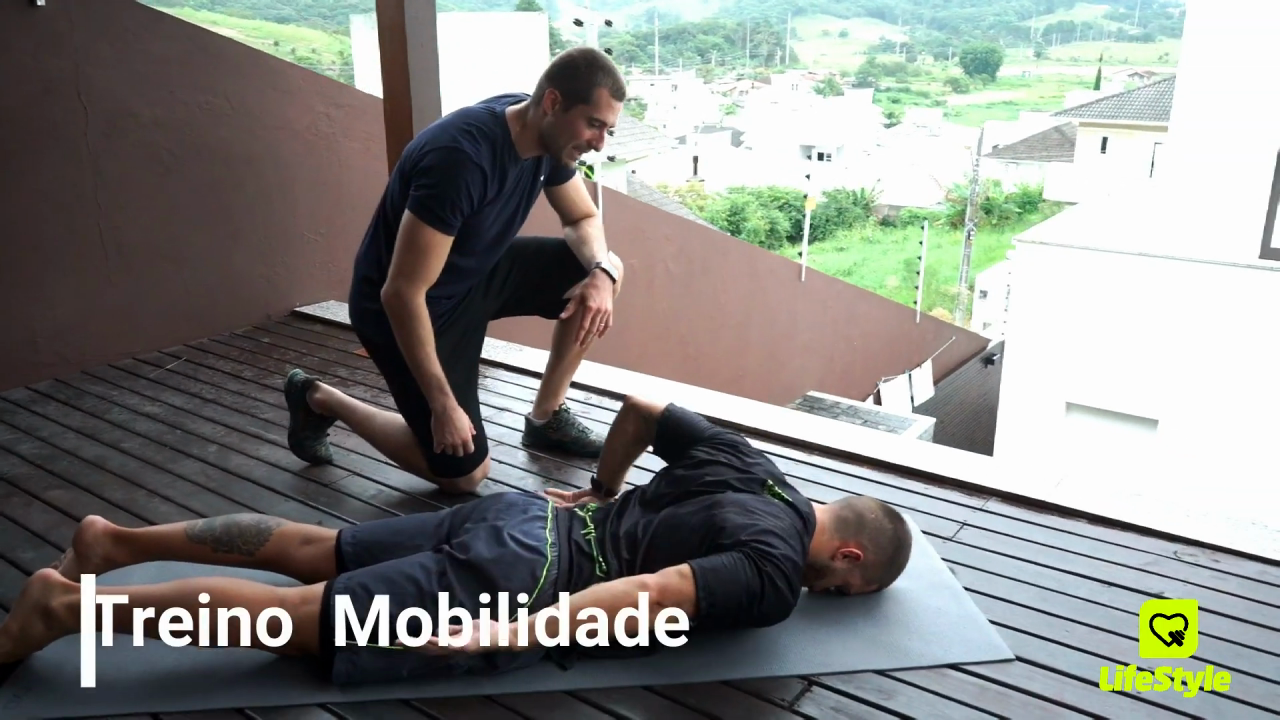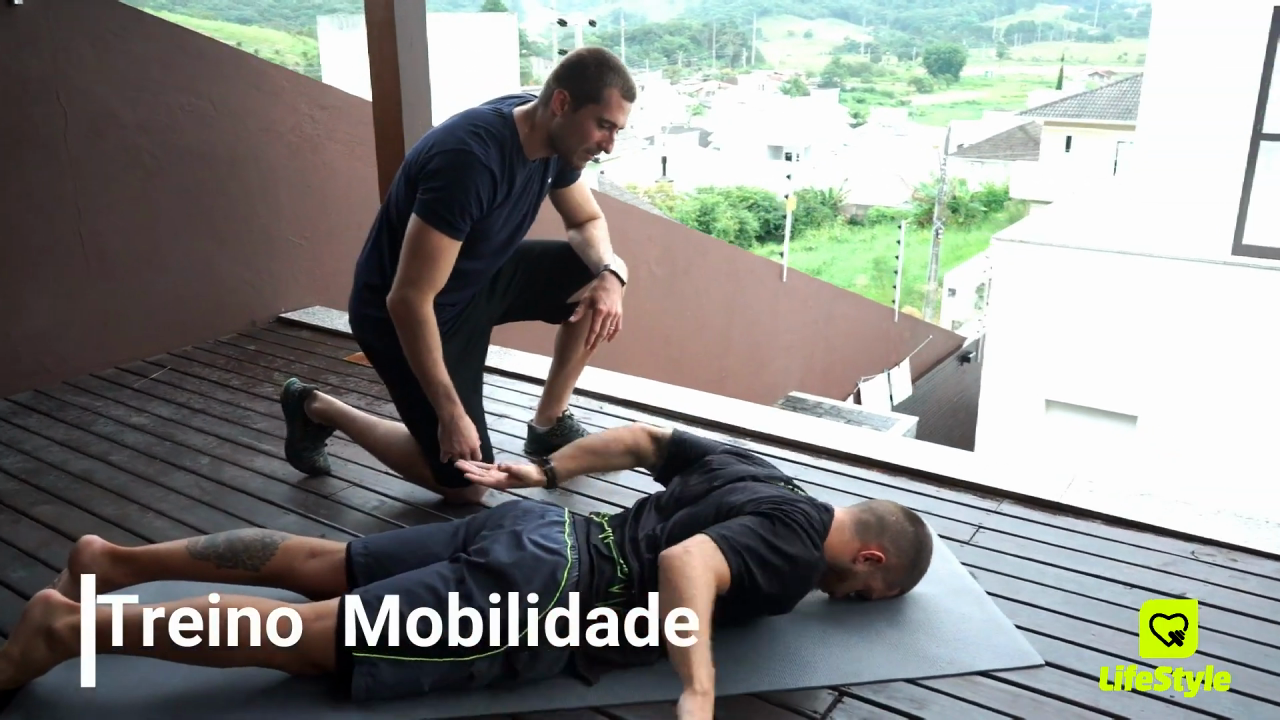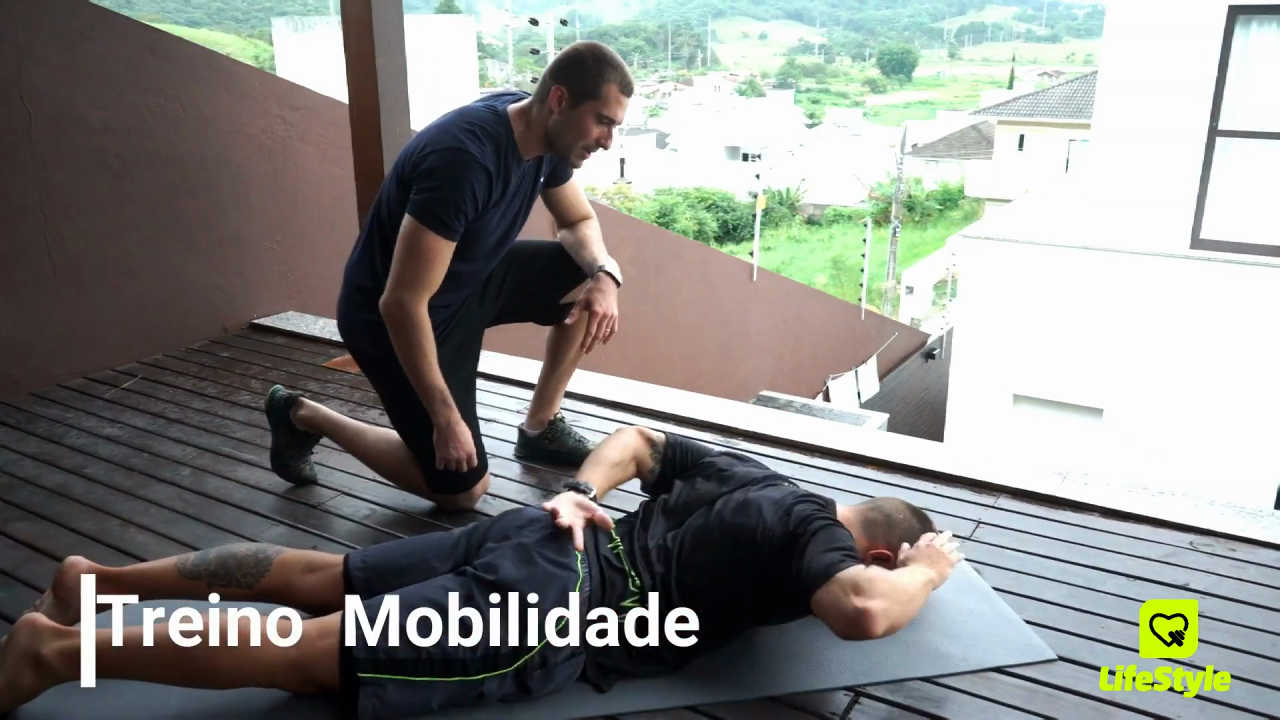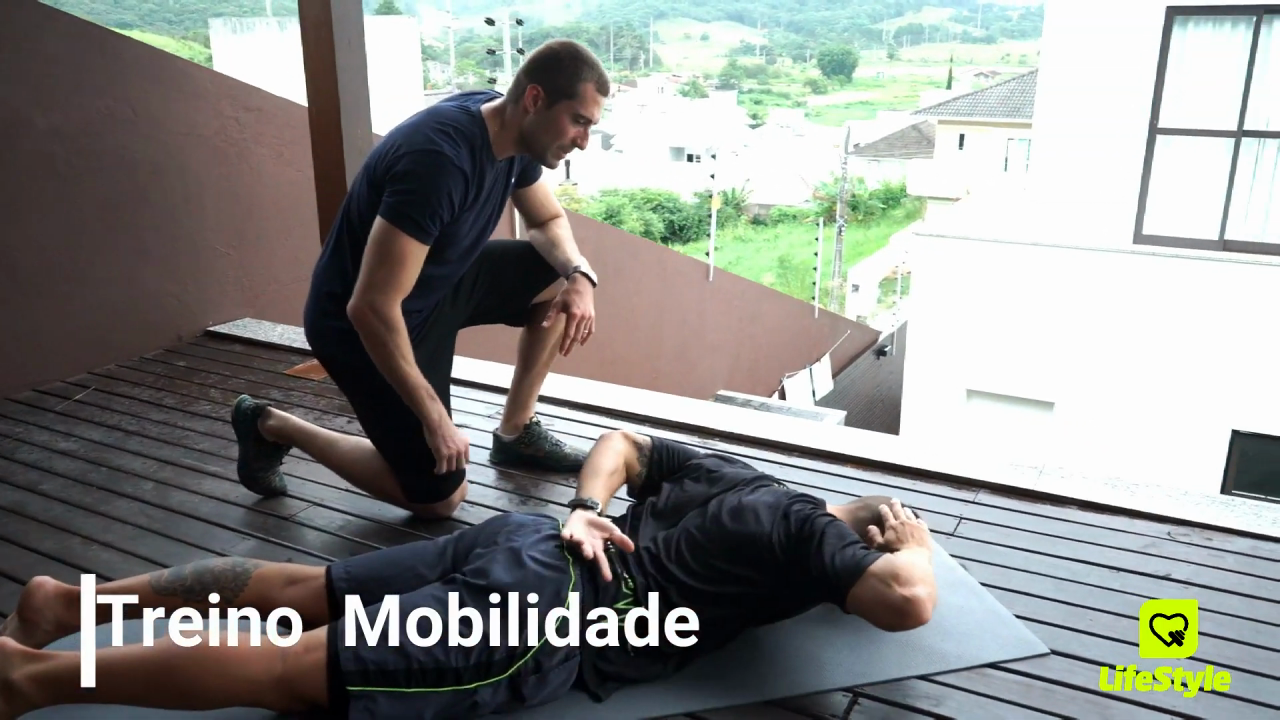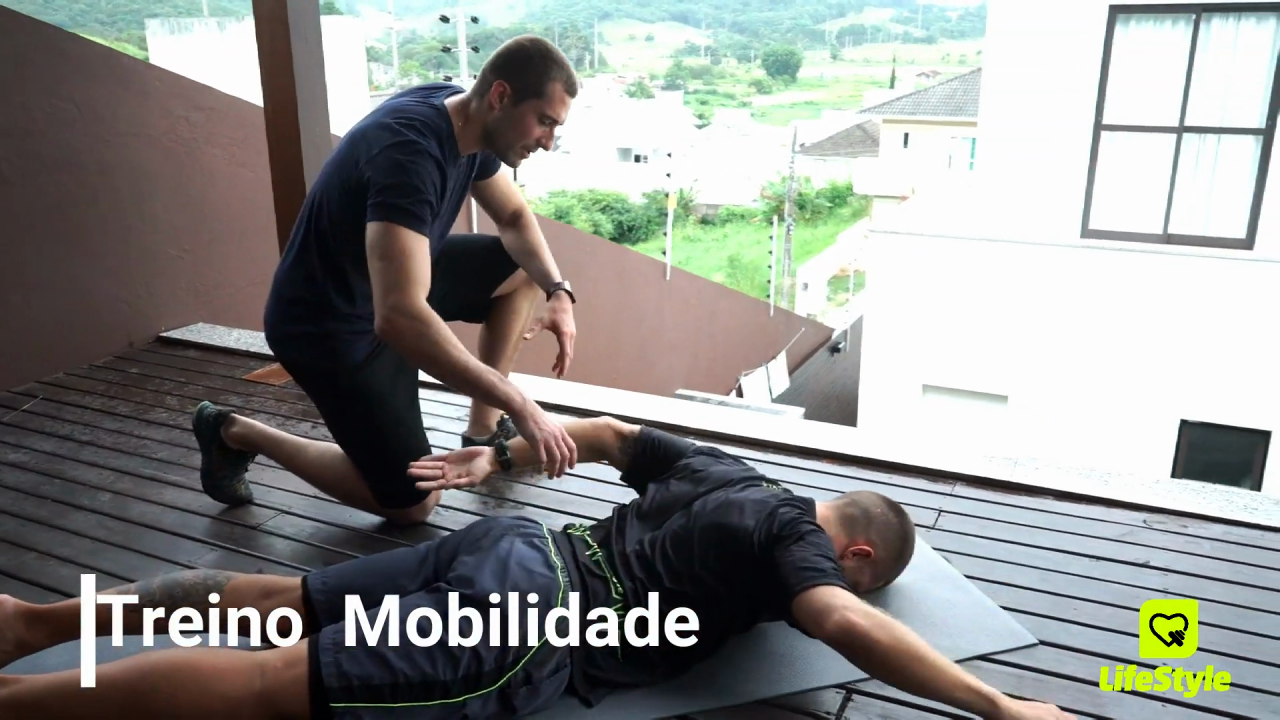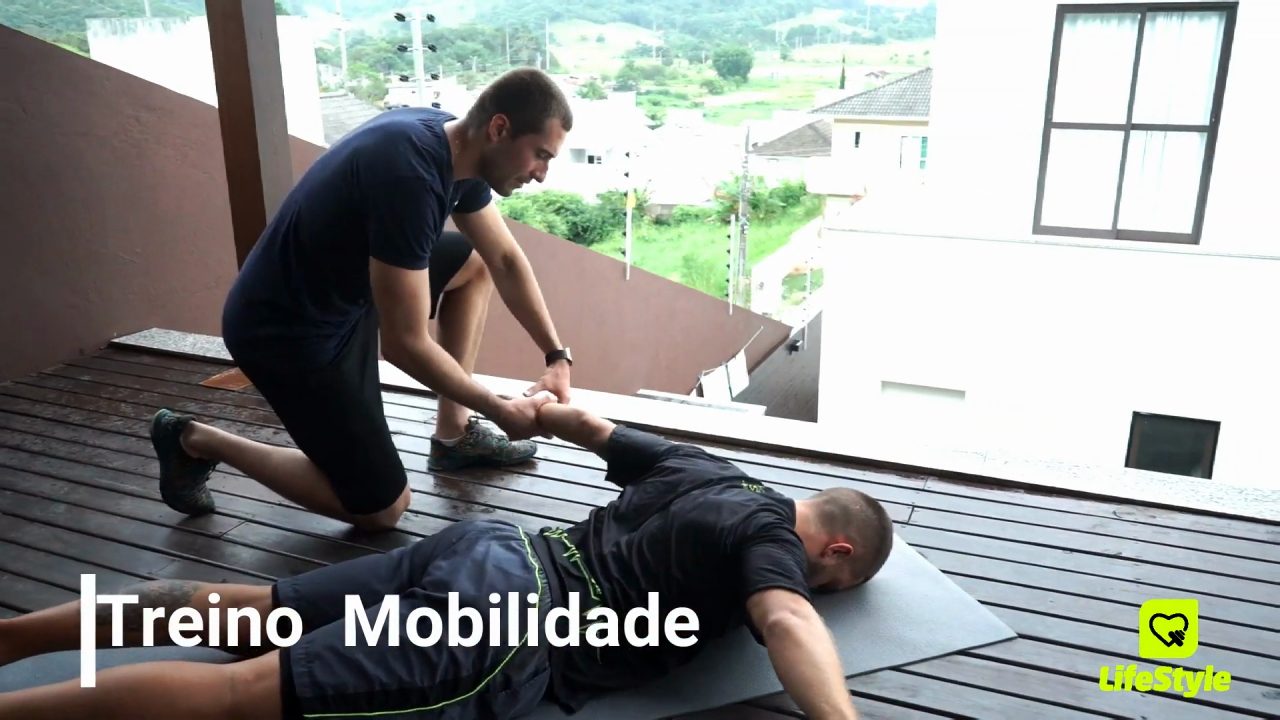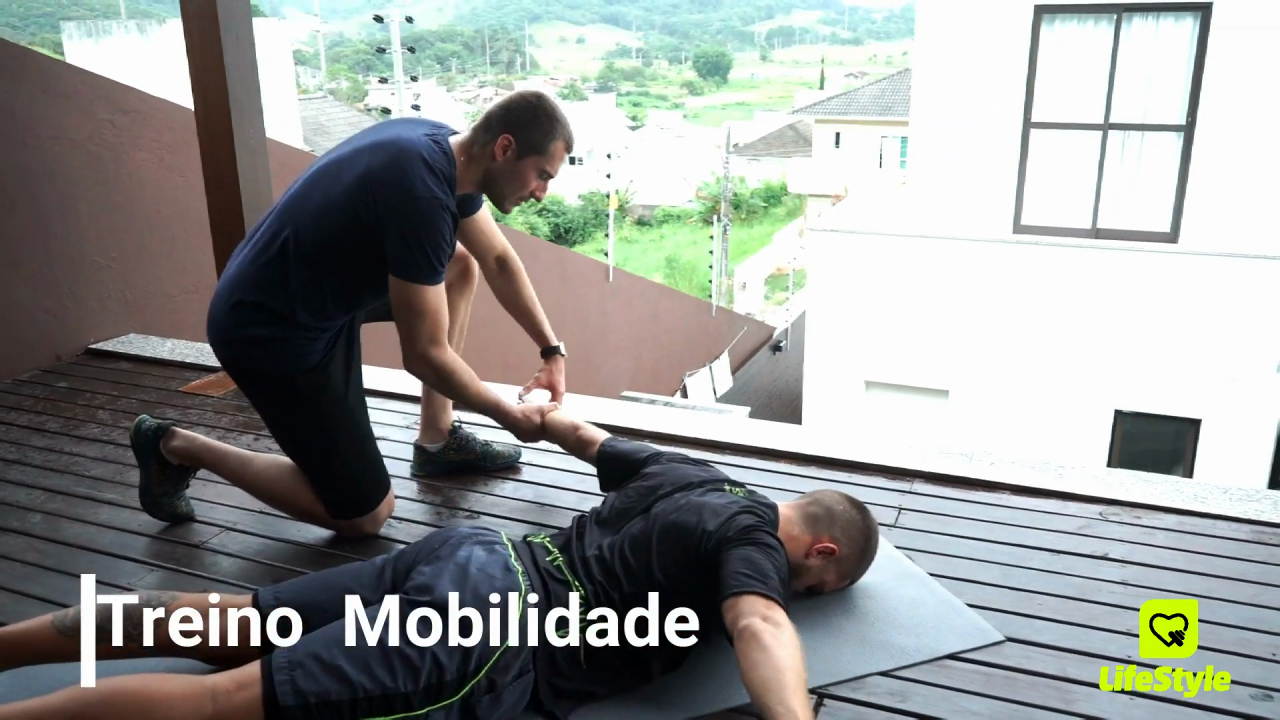
dt=0.4s
person 1, frame 1
left shoulder: (749, 463)
right shoulder: (775, 573)
left elbow: (638, 408)
right elbow: (653, 598)
right wrist: (517, 637)
left hip: (516, 522)
right hip: (516, 580)
left knee: (308, 552)
right knee: (294, 617)
left ankle: (116, 539)
person 1, frame 2
left shoulder: (761, 474)
right shoulder: (798, 538)
left elbow: (640, 435)
right elbow: (681, 564)
left wrist: (544, 471)
left hip: (532, 532)
right hip: (535, 599)
left knee: (318, 565)
right knee: (304, 638)
left ankle: (112, 557)
person 1, frame 3
left shoulder: (755, 473)
right shoulder: (815, 531)
left elbow: (637, 436)
right elbow: (862, 612)
left wrist: (578, 494)
right wrist: (933, 567)
left hip: (526, 541)
right hip: (545, 617)
left knee: (314, 582)
left ankle: (102, 578)
person 1, frame 4
left shoulder: (745, 476)
right shoulder: (814, 535)
left elbow: (622, 445)
right elbow: (904, 600)
left wrist: (586, 508)
right wrist: (916, 548)
left hip: (517, 548)
right hip: (535, 626)
left knee: (297, 594)
person 1, frame 5
left shoulder: (729, 471)
right shoulder: (798, 537)
left elbow: (610, 434)
right elbow: (852, 629)
left wrist: (488, 455)
left hip: (507, 543)
right hip: (529, 627)
left knee: (268, 602)
person 1, frame 6
left shoulder: (704, 468)
right shoulder: (775, 540)
left elbow: (588, 424)
right elbow: (788, 623)
left wrist: (526, 412)
left hip: (482, 554)
right hip: (499, 638)
left knee: (237, 613)
person 1, frame 7
left shoulder: (692, 473)
right shoulder: (757, 542)
left elbow: (587, 438)
right elbow: (760, 630)
left wrist: (542, 417)
left hip: (467, 558)
right hip: (483, 640)
left knee: (220, 623)
person 2, frame 1
left shoulder: (547, 135)
right shoulder: (461, 157)
left elbow: (583, 219)
right elbow: (400, 293)
left wrist: (600, 272)
right wrist: (443, 406)
right hip: (403, 308)
left knee: (605, 270)
right knee: (464, 474)
left ankle: (546, 418)
right ankle: (320, 401)
person 2, frame 2
left shoulder: (552, 135)
right shoulder: (469, 159)
left elbow: (588, 222)
right elbow: (407, 300)
left wrist: (609, 273)
right wrist: (450, 414)
right hip: (403, 315)
left knee: (606, 275)
right knee: (468, 483)
left ankle: (549, 425)
right ankle: (318, 410)
person 2, frame 3
left shoulder: (542, 132)
right shoulder: (464, 158)
left elbow: (580, 222)
right elbow: (401, 302)
left wrist: (604, 274)
right wrist: (446, 419)
right hip: (391, 318)
left knee: (597, 277)
right knee: (463, 489)
left ankle: (540, 429)
right ankle: (304, 417)
person 2, frame 4
left shoulder: (510, 129)
right shoulder: (439, 159)
left elbow: (548, 220)
right elbow: (369, 309)
left wrist: (579, 273)
right wrist: (434, 418)
right hip: (363, 324)
left knee: (564, 276)
right knee: (440, 497)
left ankle: (517, 431)
right ankle: (272, 427)
person 2, frame 5
left shoulder: (468, 123)
right shoulder: (408, 154)
left elbow: (514, 217)
right elbow: (401, 318)
left wrist: (558, 289)
right wrist: (520, 408)
right hip: (328, 325)
left knee: (520, 267)
right knee: (413, 502)
left ankle: (484, 433)
right ankle: (236, 435)
person 2, frame 6
left shoulder: (453, 142)
right shoulder: (410, 178)
left elbow: (506, 260)
right elbow: (405, 344)
left wrist: (557, 356)
right wrist: (499, 411)
right hip: (285, 330)
left knee: (475, 262)
right knee: (382, 509)
left ankle: (453, 436)
right ankle: (197, 442)
person 2, frame 7
left shoulder: (443, 148)
right shoulder: (422, 196)
left elbow: (498, 259)
right elbow: (425, 356)
left wrist: (551, 351)
right wrist: (510, 416)
right hip: (269, 330)
left knee: (462, 262)
right knee: (366, 514)
left ankle: (437, 441)
right ankle: (178, 448)
